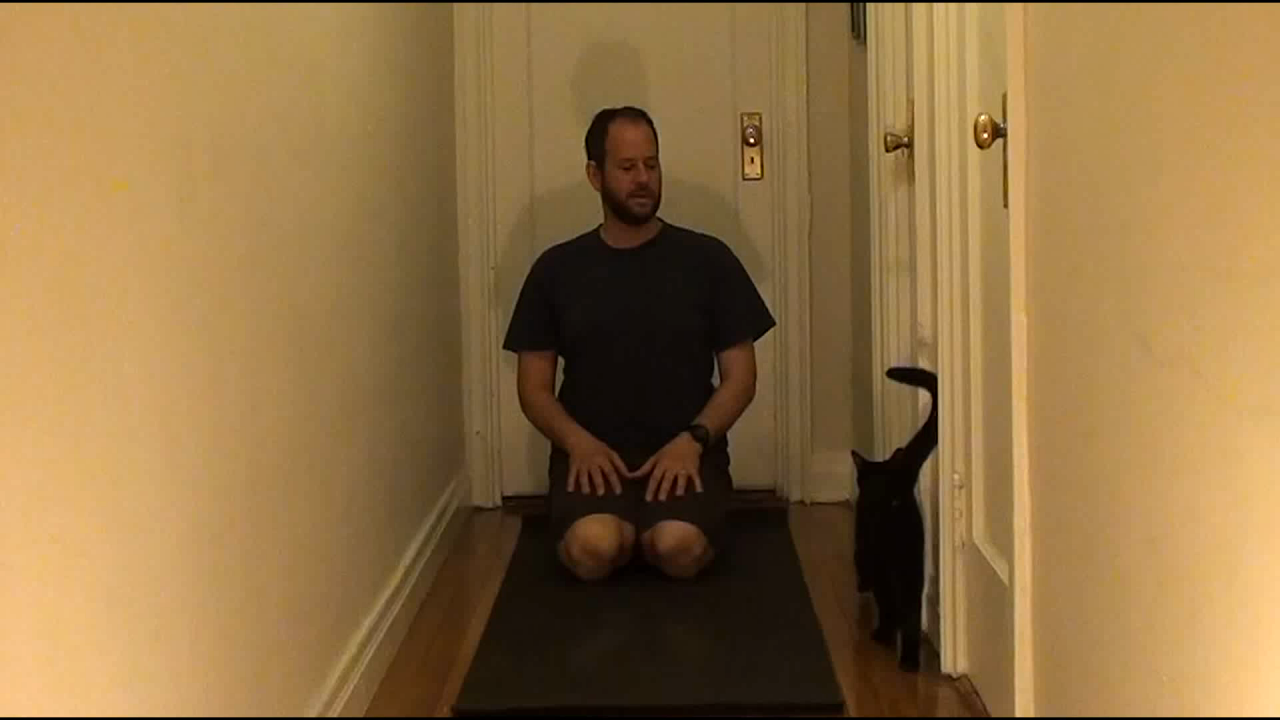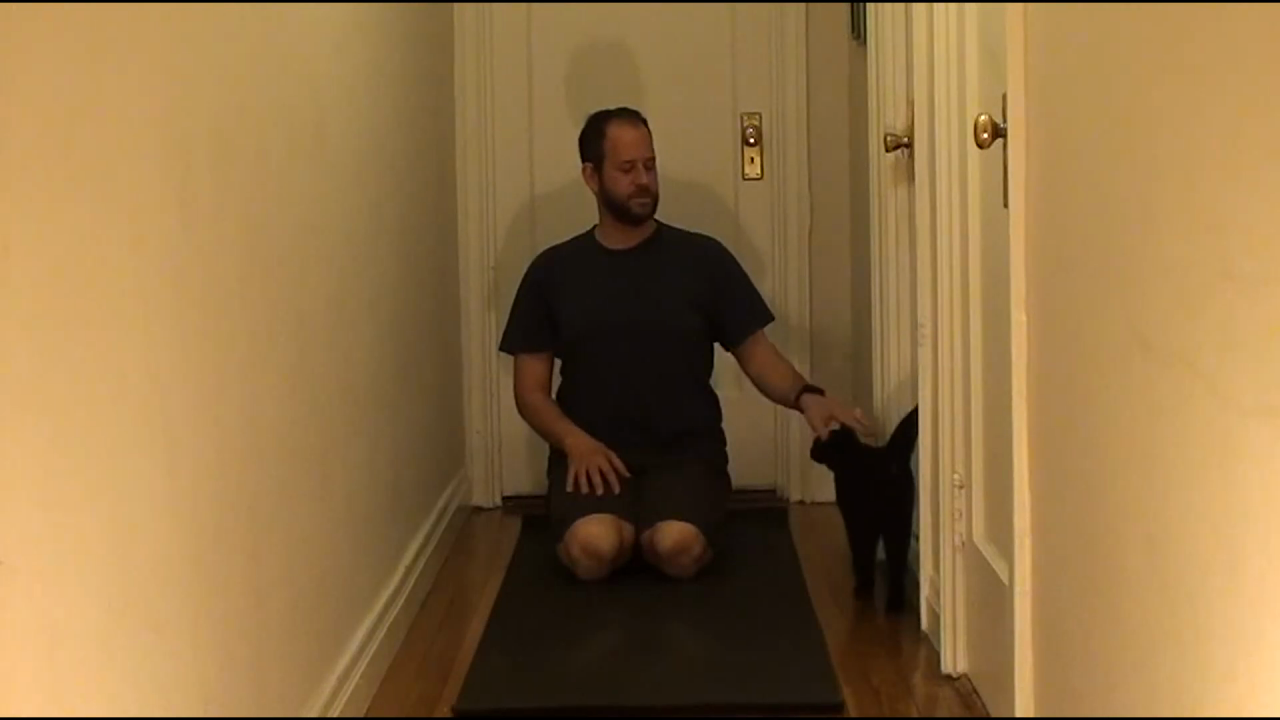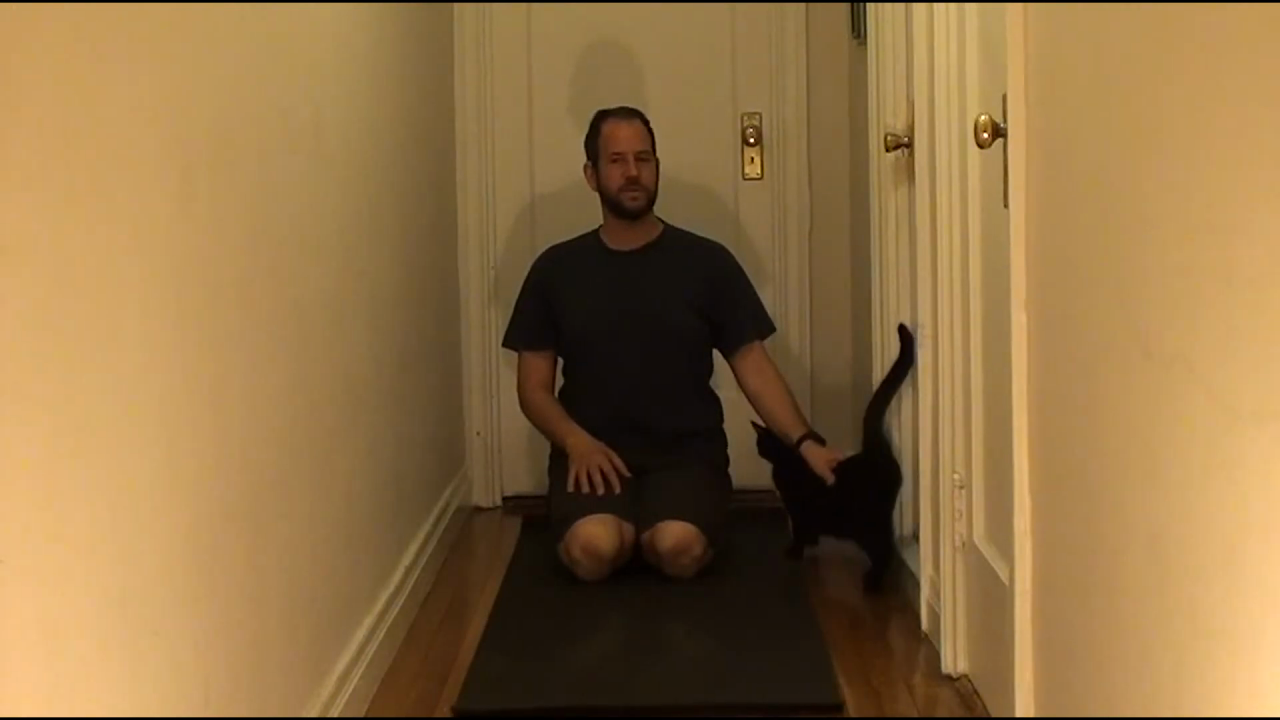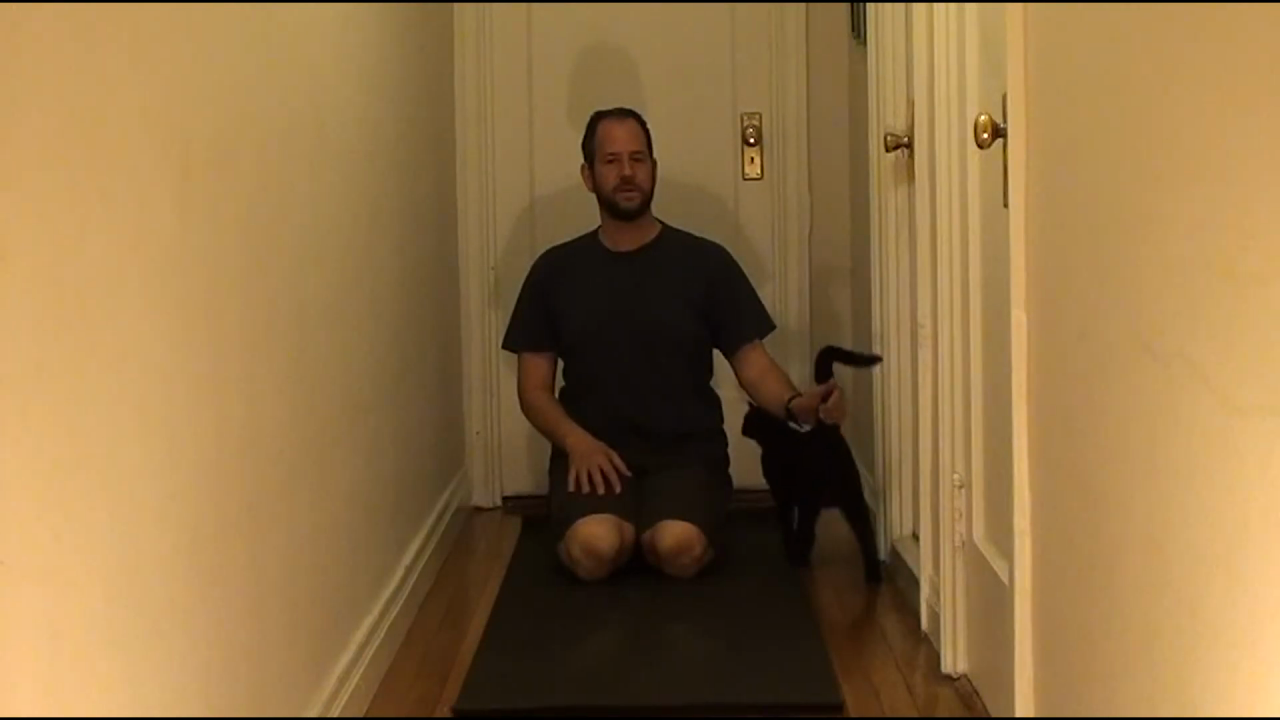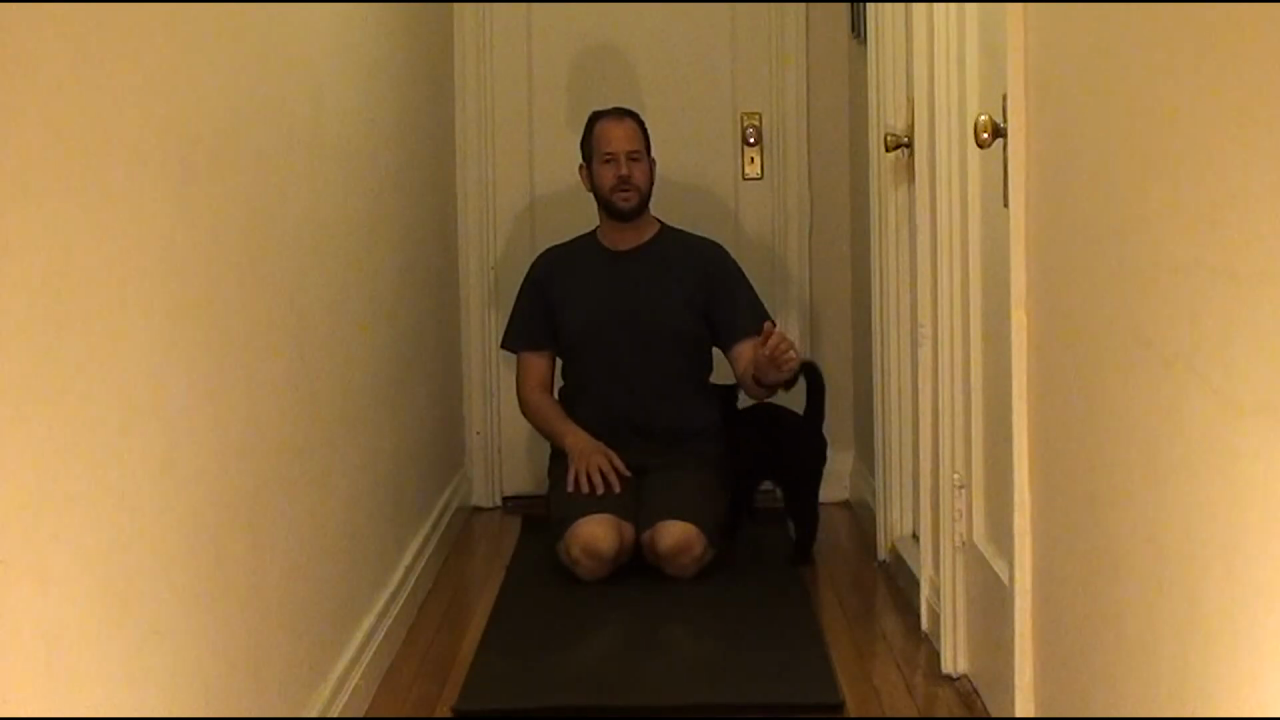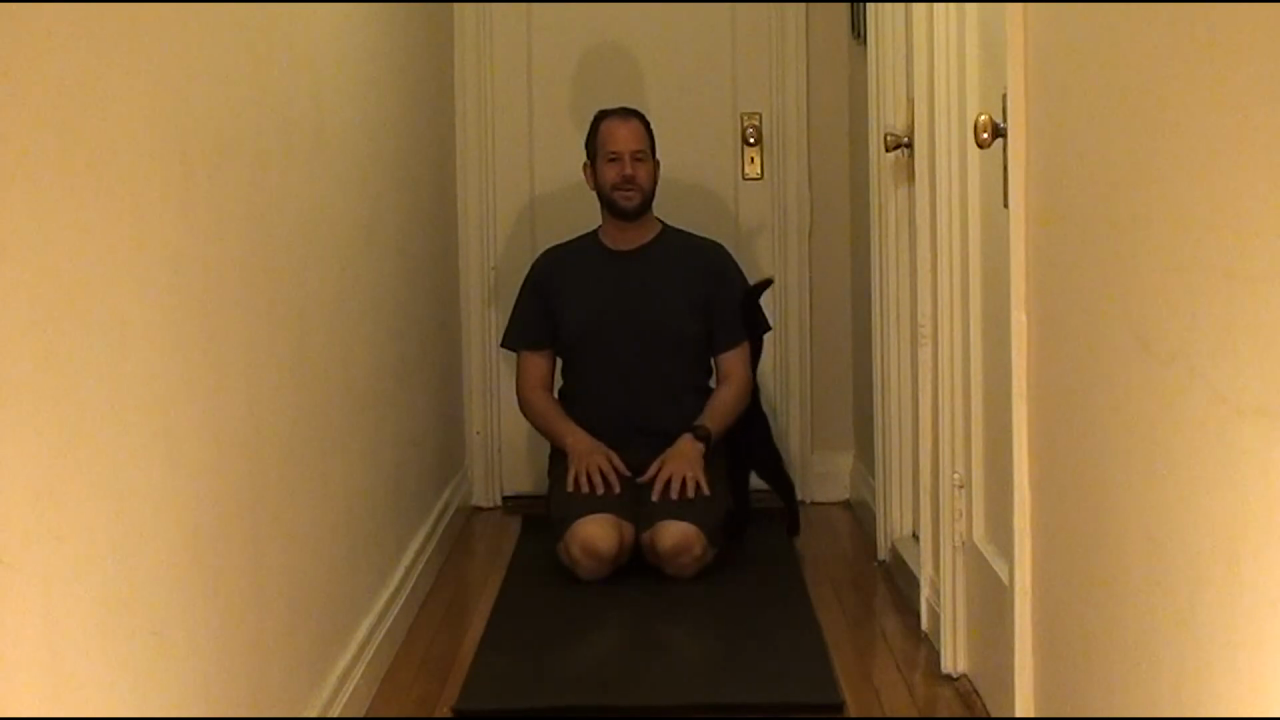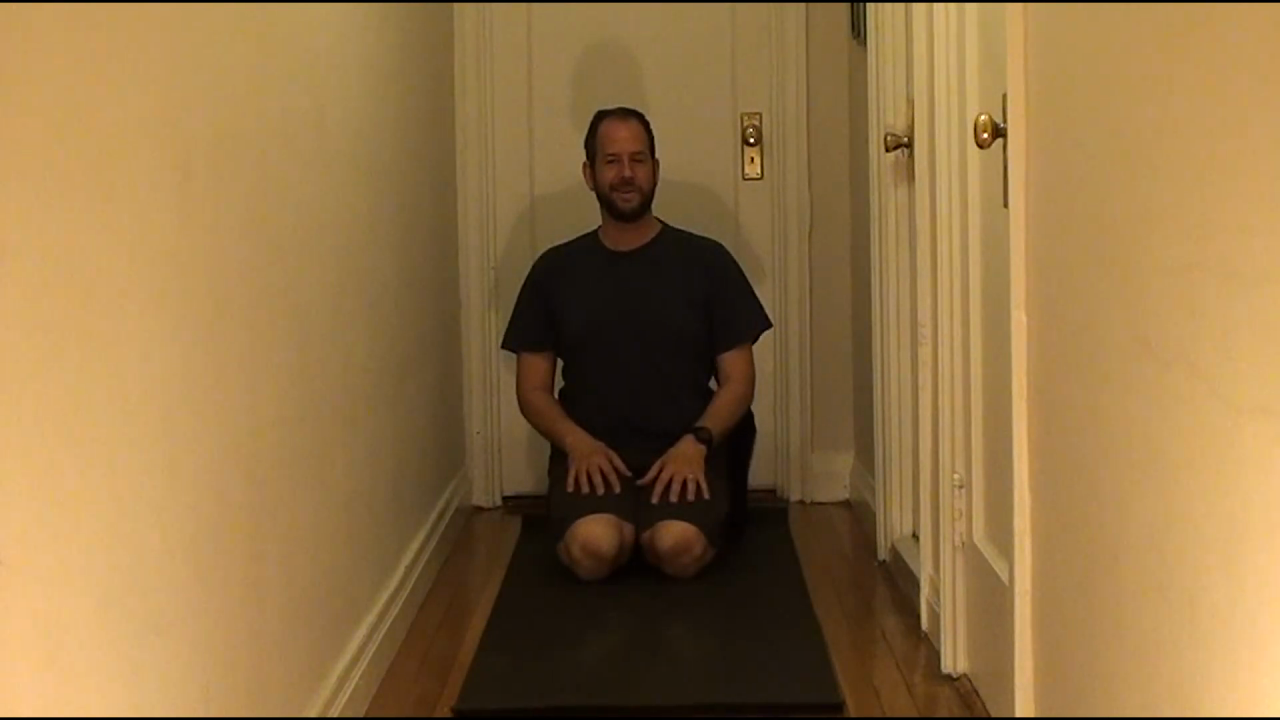
dt=0.7s
person 1, frame 1
left shoulder: (708, 260)
right shoulder: (556, 269)
left elbow: (740, 376)
right elbow: (534, 388)
left wrist: (692, 440)
right wrist: (578, 442)
left hip: (685, 449)
right hip: (593, 450)
left knee: (678, 548)
right knee: (592, 549)
left ankle: (651, 528)
right ankle: (630, 526)
person 1, frame 2
left shoulder: (703, 258)
right shoulder: (552, 270)
left elbow: (757, 355)
right elbow: (530, 390)
left wrist: (806, 396)
right wrist: (575, 441)
left hip: (687, 449)
right hip: (595, 451)
left knee: (677, 549)
right knee: (592, 550)
left ankle: (649, 529)
right ankle: (616, 528)
person 1, frame 3
left shoulder: (707, 262)
right shoulder: (556, 269)
left elbow: (753, 367)
right elbow: (534, 387)
left wrist: (805, 441)
right wrist: (576, 441)
left hip: (687, 450)
right hip: (594, 450)
left knee: (678, 549)
right knee: (593, 550)
left ankle: (650, 525)
right ankle: (624, 527)
person 1, frame 4
left shoulder: (706, 262)
right shoulder: (555, 270)
left elbow: (752, 364)
right elbow: (534, 389)
left wrist: (798, 404)
right wrist: (576, 441)
left hip: (687, 449)
right hip: (593, 449)
left knee: (677, 549)
right knee: (594, 550)
left ankle: (667, 526)
right ankle: (625, 530)
person 1, frame 5
left shoulder: (704, 260)
right shoulder: (553, 269)
left elbow: (750, 371)
right elbow: (532, 389)
left wrist: (769, 371)
right wrist: (575, 441)
left hip: (686, 448)
right hip: (593, 449)
left knee: (678, 548)
right knee: (593, 550)
left ankle: (649, 529)
right ankle: (631, 526)
person 1, frame 6
left shoulder: (707, 261)
right shoulder: (554, 269)
left elbow: (736, 378)
right elbow: (532, 388)
left wrist: (695, 439)
right wrist: (576, 441)
left hip: (680, 451)
right hip: (592, 450)
left knee: (679, 549)
right knee: (593, 549)
left ankle: (664, 526)
right ankle: (626, 527)
person 1, frame 7
left shoulder: (707, 261)
right shoulder: (554, 271)
left elbow: (738, 381)
right elbow: (533, 390)
left wrist: (696, 442)
right wrist: (577, 441)
left hip: (682, 450)
right hip: (591, 451)
left knee: (679, 548)
right knee: (593, 550)
left ankle: (651, 527)
right ankle: (622, 527)
